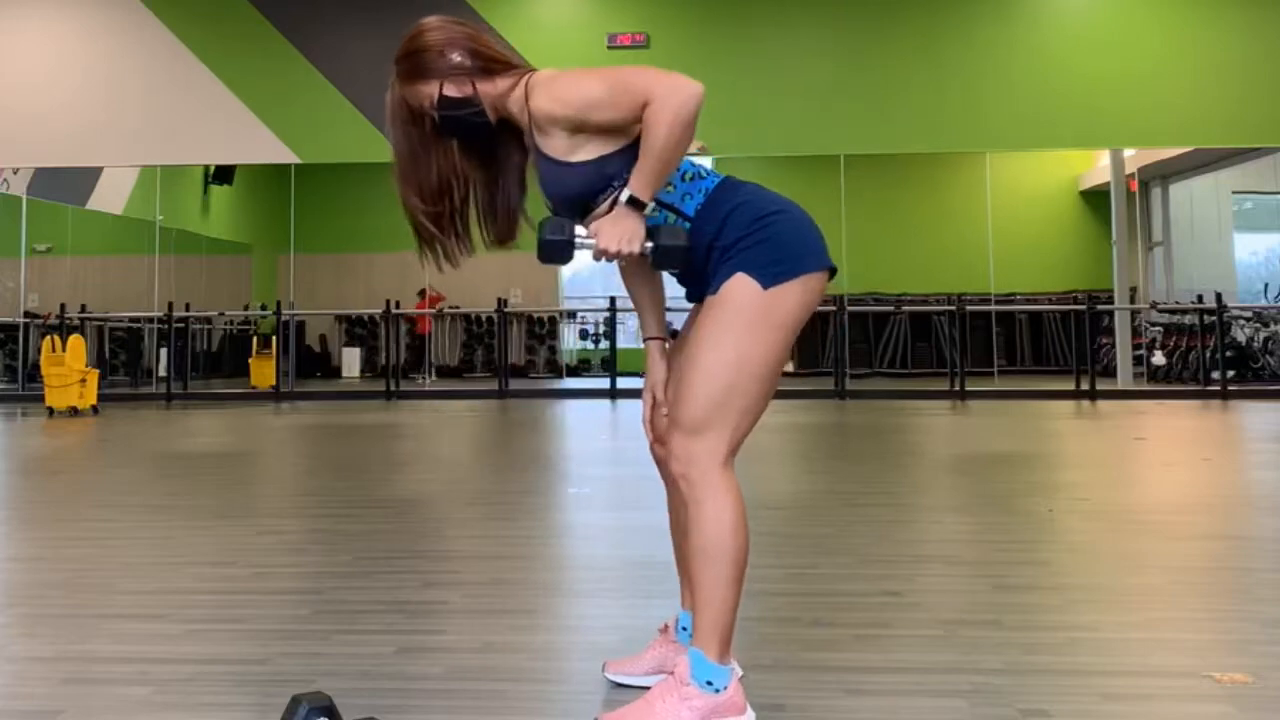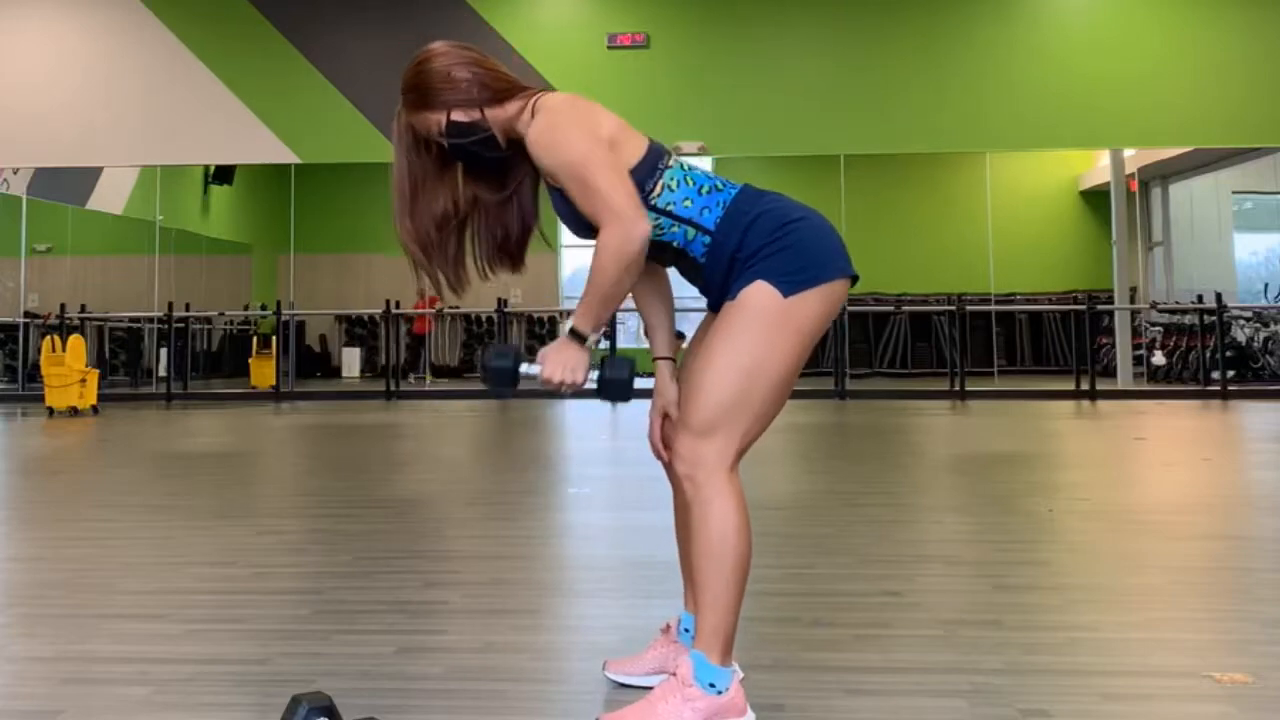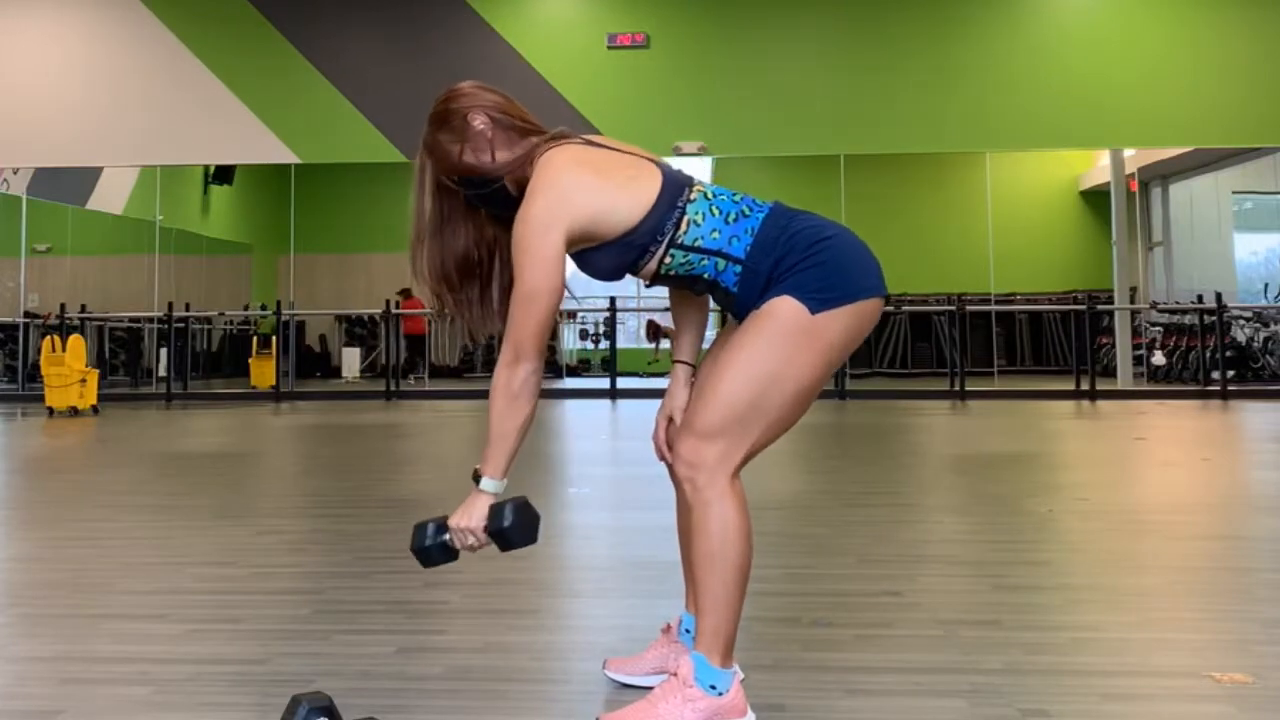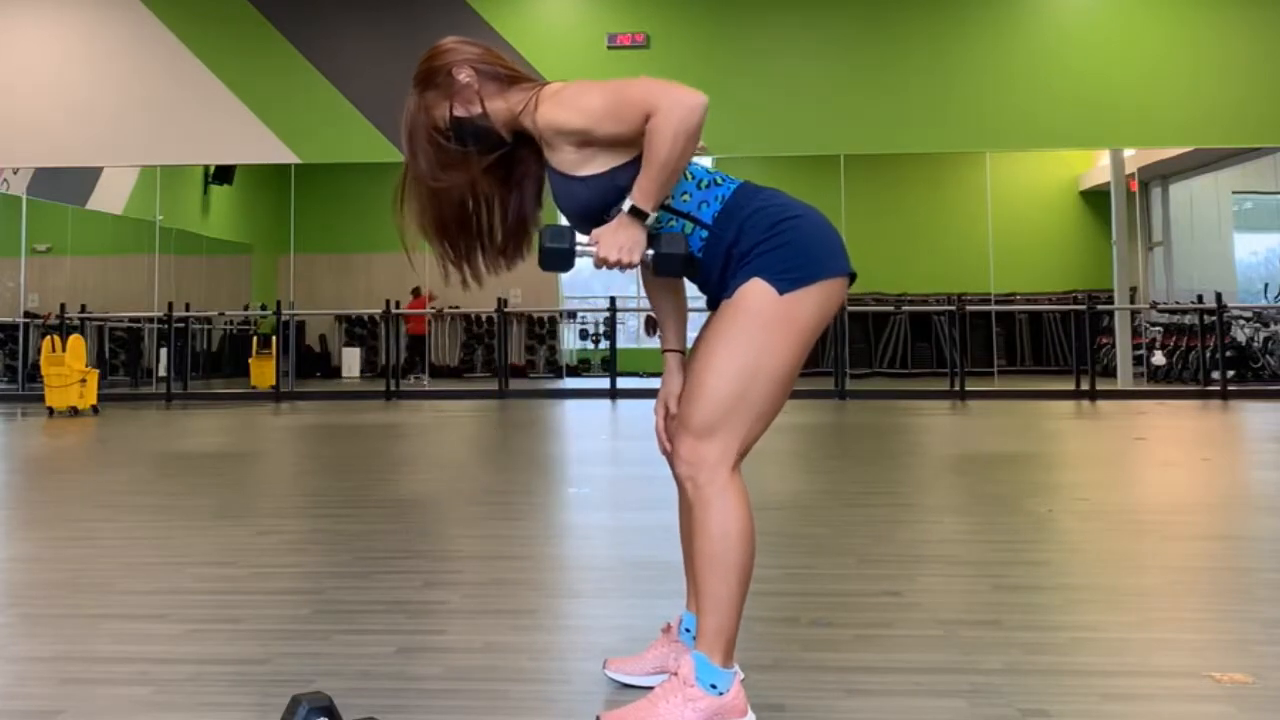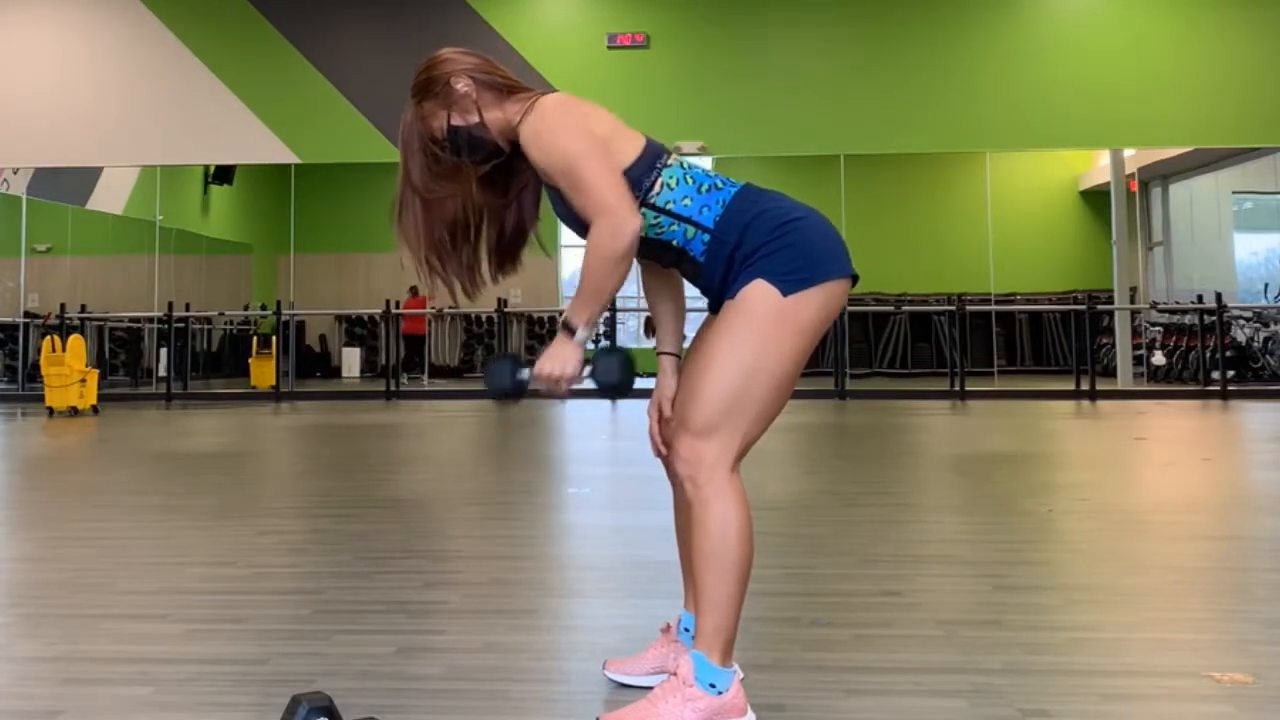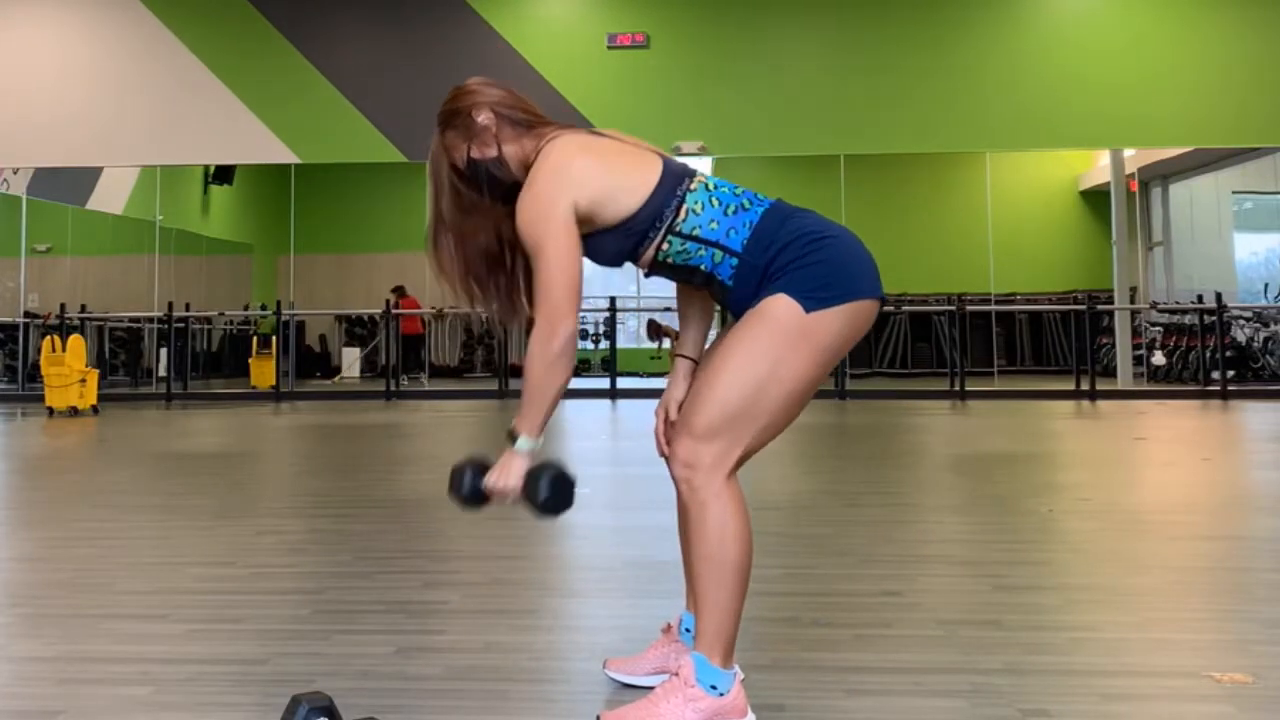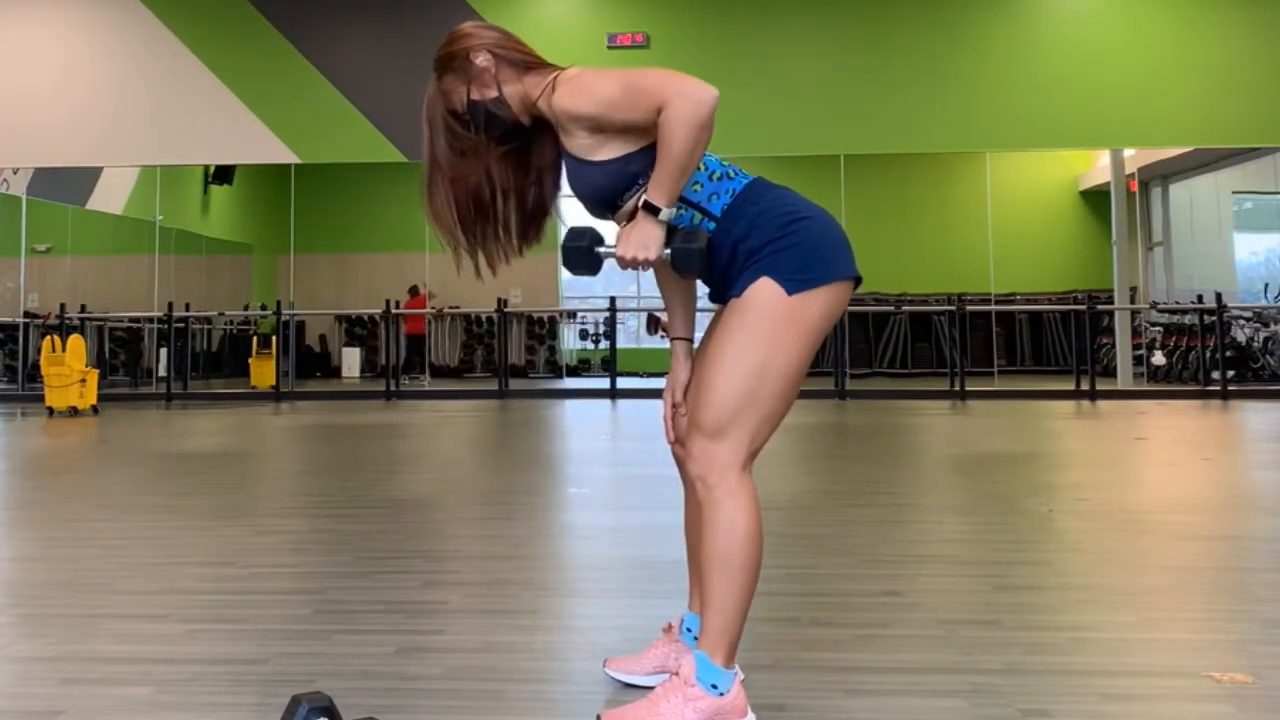
dt=0.7s
person 1, frame 1
left shoulder: (549, 97)
right shoulder: (527, 133)
left elbow: (680, 94)
right elbow: (630, 242)
left wrist: (631, 208)
right wrist: (657, 350)
left hip: (763, 248)
right hip: (742, 259)
left knee: (696, 454)
right knee: (674, 449)
right ankle: (692, 636)
person 1, frame 2
left shoulder: (549, 124)
right shoulder: (535, 146)
left elbow: (629, 237)
right elbow: (645, 247)
left wrist: (576, 339)
right wrist: (665, 370)
left hip: (788, 257)
right hip: (771, 264)
left knee: (702, 454)
right knee: (684, 450)
right ankle: (692, 636)
person 1, frame 3
left shoulder: (548, 198)
right shoulder: (582, 162)
left elbow: (521, 363)
left wrist: (487, 487)
right wrist: (682, 376)
left hip: (820, 277)
right hip: (813, 275)
left knee: (702, 458)
right knee: (692, 452)
right ankle: (694, 640)
person 1, frame 4
left shoulder: (557, 111)
right shoulder: (543, 145)
left elbow: (683, 104)
left wrist: (632, 218)
right wrist: (675, 363)
left hip: (784, 253)
right hip: (773, 257)
left knee: (704, 456)
right knee: (692, 451)
right ankle: (693, 638)
person 1, frame 5
left shoulder: (545, 122)
right shoulder: (539, 148)
left elbow: (622, 229)
right elbow: (657, 244)
left wrist: (571, 335)
right wrist: (669, 362)
left hip: (785, 256)
right hip: (776, 261)
left knee: (702, 454)
right knee: (685, 449)
right ankle: (694, 638)
person 1, frame 6
left shoulder: (546, 179)
right shoulder: (583, 154)
left elbow: (555, 331)
left wrist: (518, 450)
right wrist: (685, 367)
left hip: (814, 273)
right hip: (807, 271)
left knee: (701, 457)
right knee: (691, 449)
right ankle: (695, 640)
person 1, frame 7
left shoulder: (570, 94)
right shoulder: (558, 130)
left elbow: (693, 98)
left wrist: (649, 216)
right wrist: (682, 351)
left hip: (788, 251)
right hip: (776, 257)
left knee: (716, 456)
right knee: (696, 451)
right ankle: (695, 639)
